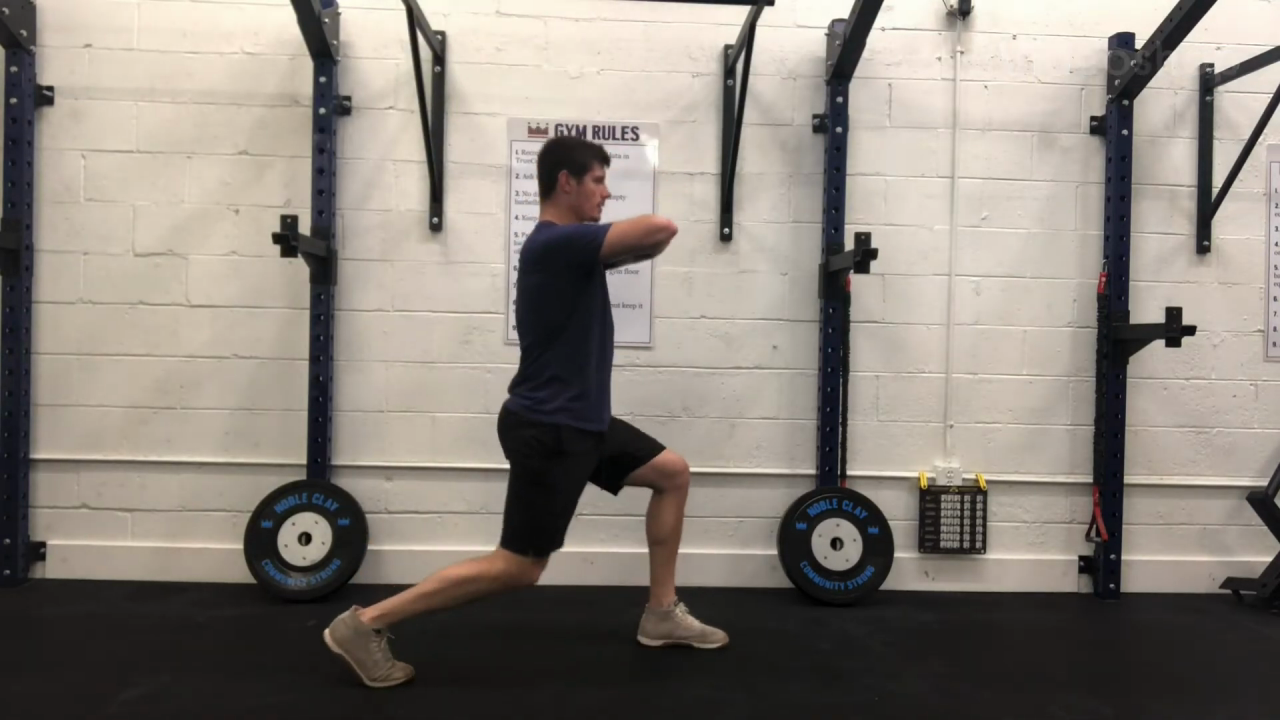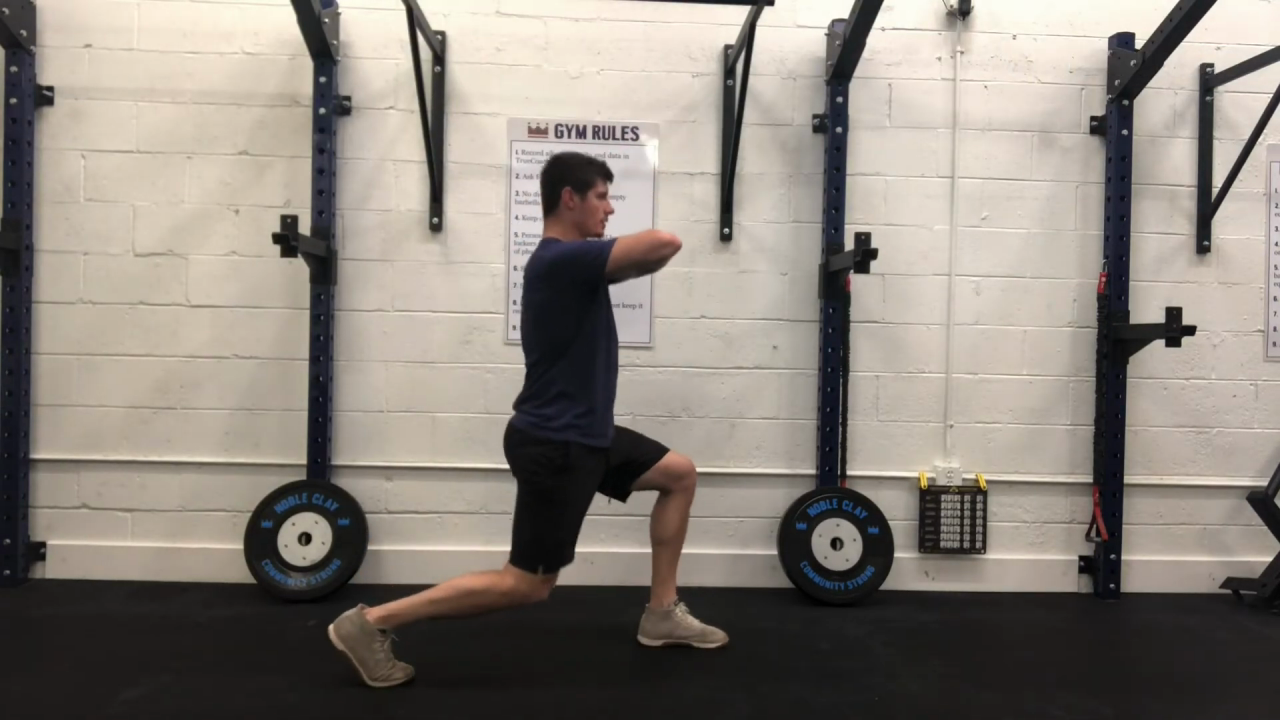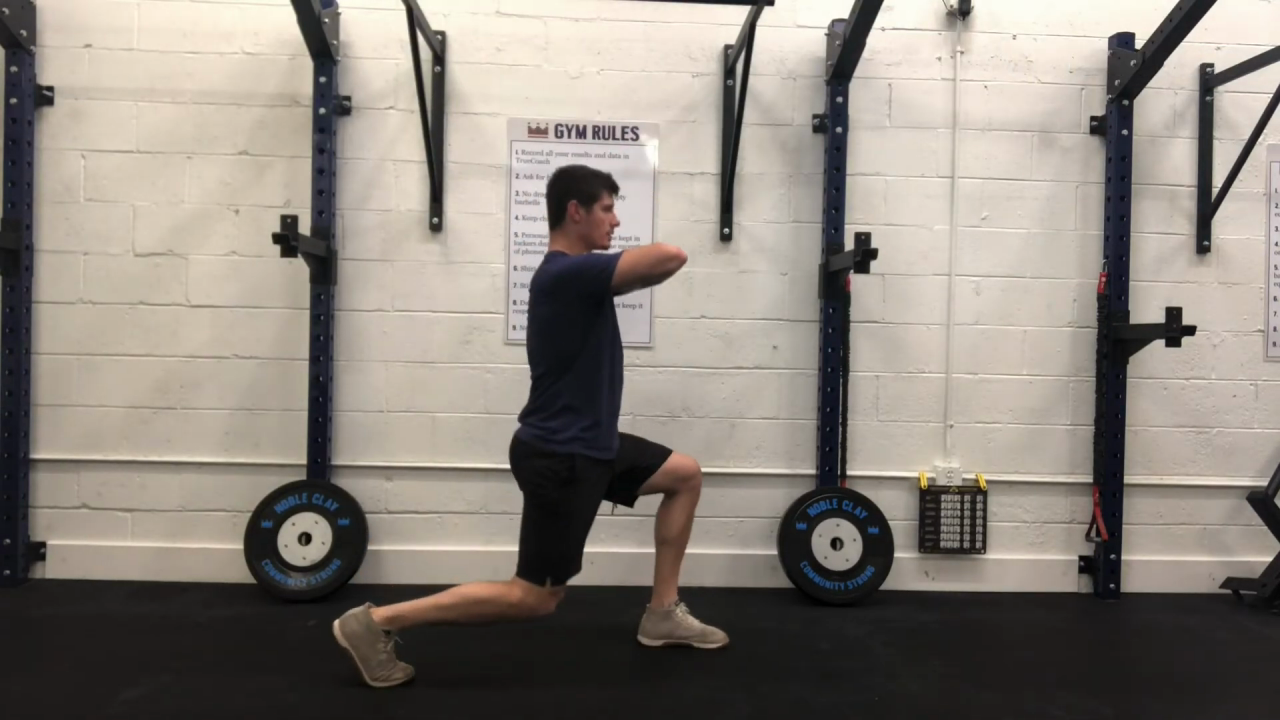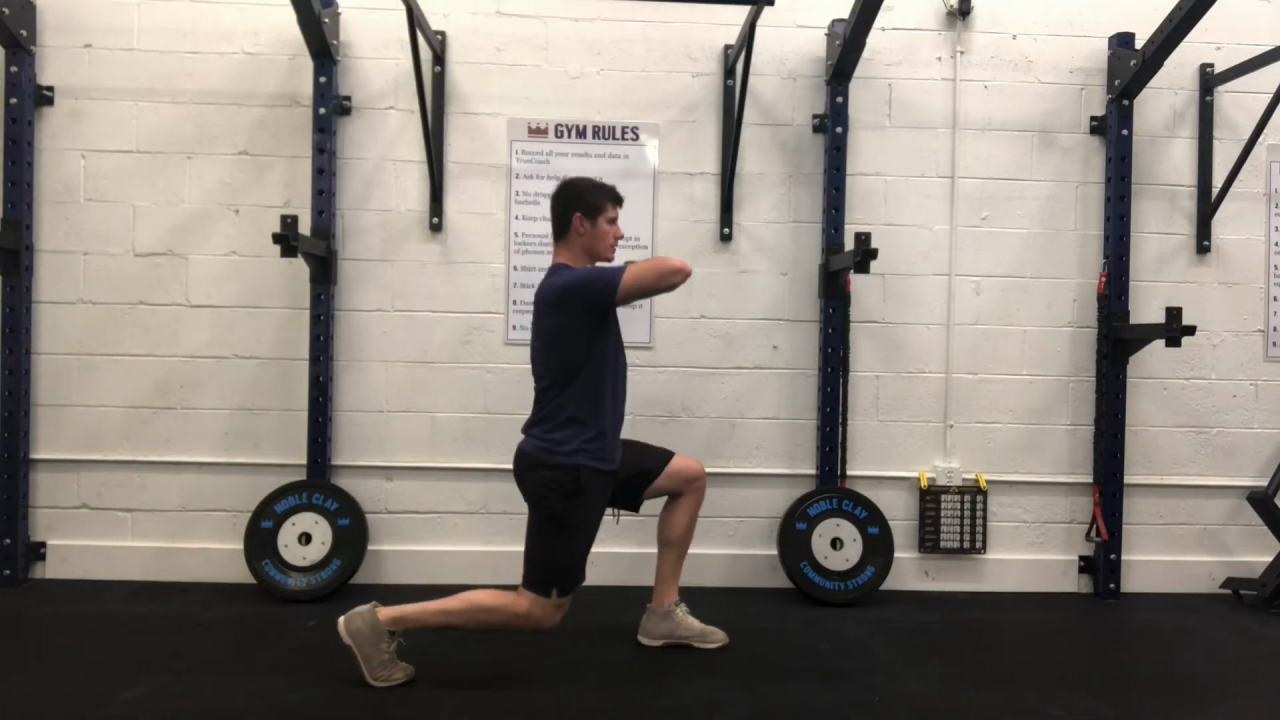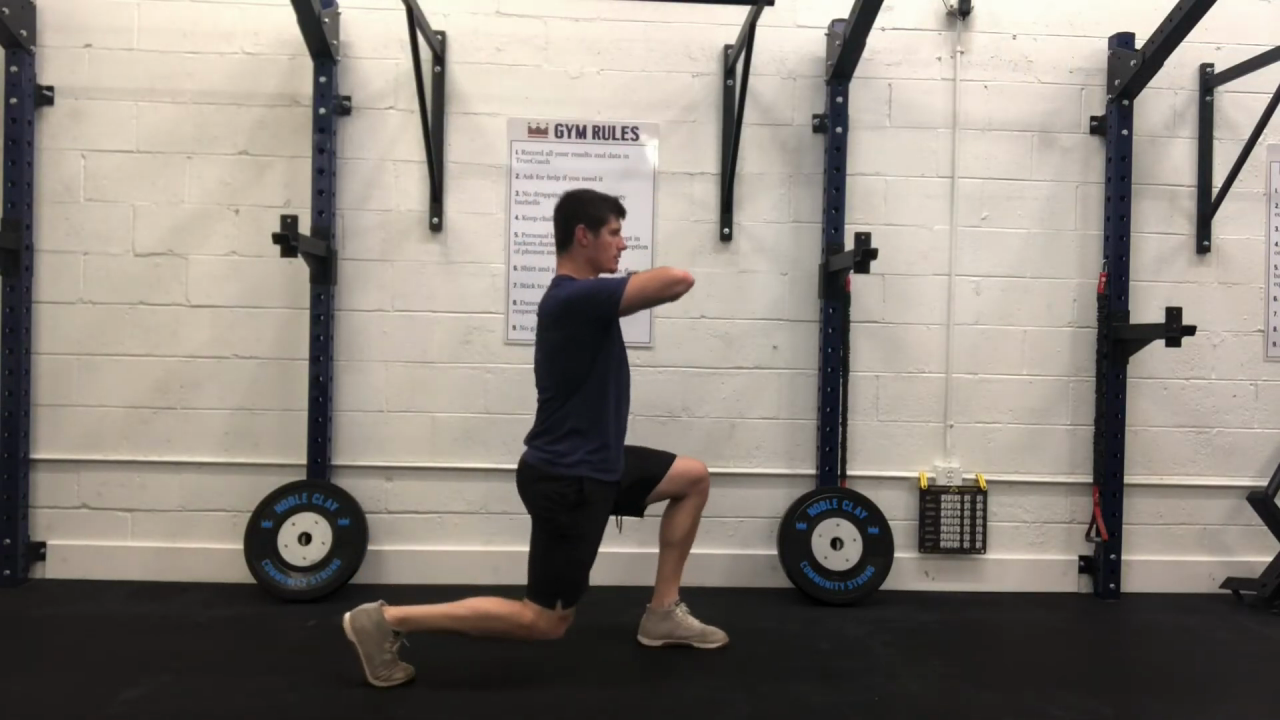
dt=0.2s
person 1, frame 1
left shoulder: (568, 245)
right shoulder: (556, 243)
left elbow: (647, 241)
right elbow: (660, 229)
left wrist: (641, 245)
right wrist: (644, 241)
left hip: (579, 421)
right hip: (548, 429)
left knee: (673, 473)
right knee: (518, 567)
left ankle: (662, 613)
right ankle: (365, 623)
person 1, frame 2
left shoulder: (570, 260)
right shoulder: (561, 260)
left elbow: (647, 254)
right elbow: (664, 244)
left wrist: (641, 258)
right wrist: (646, 254)
left hip: (583, 435)
right hip: (554, 445)
left knee: (680, 474)
right knee: (526, 584)
left ankle: (662, 613)
right ankle: (371, 623)
person 1, frame 3
left shoulder: (575, 273)
right shoulder: (567, 274)
left elbow: (650, 266)
right elbow: (670, 257)
left wrist: (642, 267)
right wrist: (646, 262)
left hip: (587, 444)
right hip: (561, 457)
left knee: (686, 476)
right knee: (533, 597)
left ankle: (663, 612)
right ankle: (376, 623)
person 1, frame 4
left shoulder: (578, 285)
right shoulder: (571, 287)
left elbow: (644, 278)
right elbow: (675, 271)
left wrist: (642, 275)
right wrist: (646, 272)
left hip: (589, 454)
right hip: (565, 468)
left knee: (690, 477)
right knee: (539, 610)
left ankle: (663, 613)
right ankle: (380, 622)
person 1, frame 5
left shoulder: (581, 296)
right shoulder: (576, 299)
left elbow: (660, 284)
right elbow: (678, 280)
left wrist: (640, 284)
right wrist: (644, 281)
left hip: (589, 464)
right hip: (567, 479)
left knee: (694, 478)
right knee: (544, 622)
left ankle: (663, 613)
right ankle: (384, 621)
